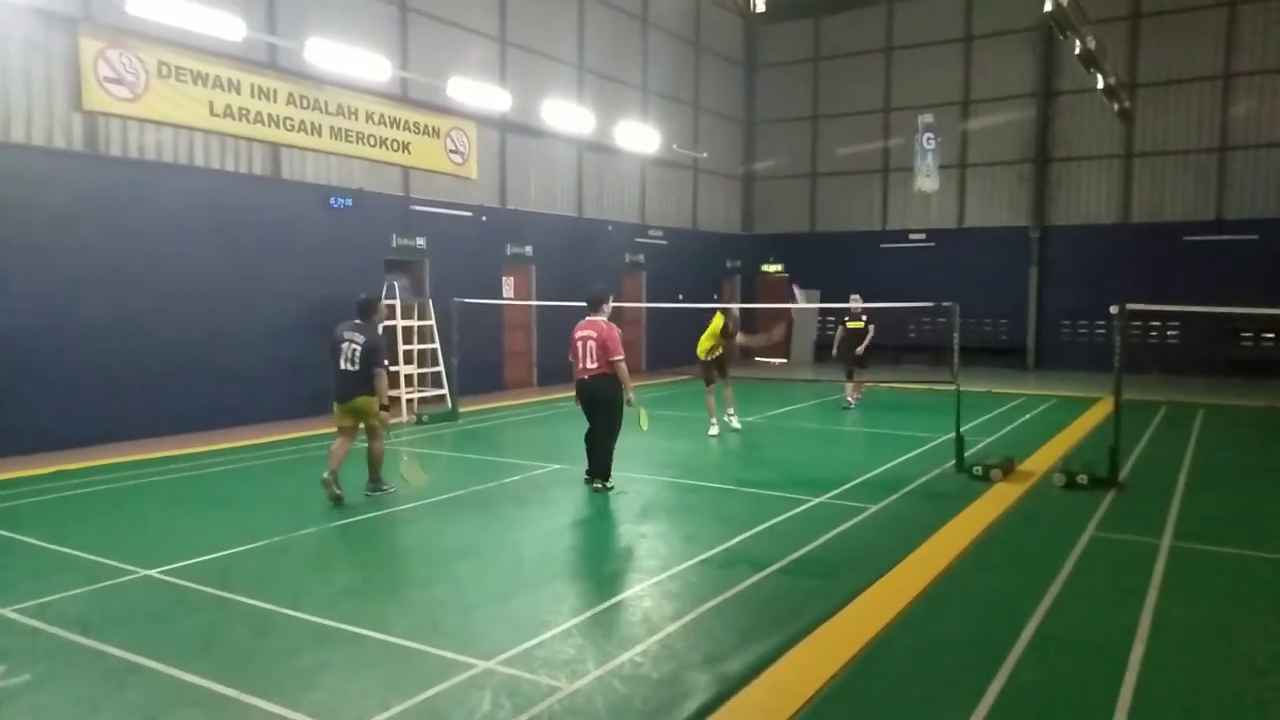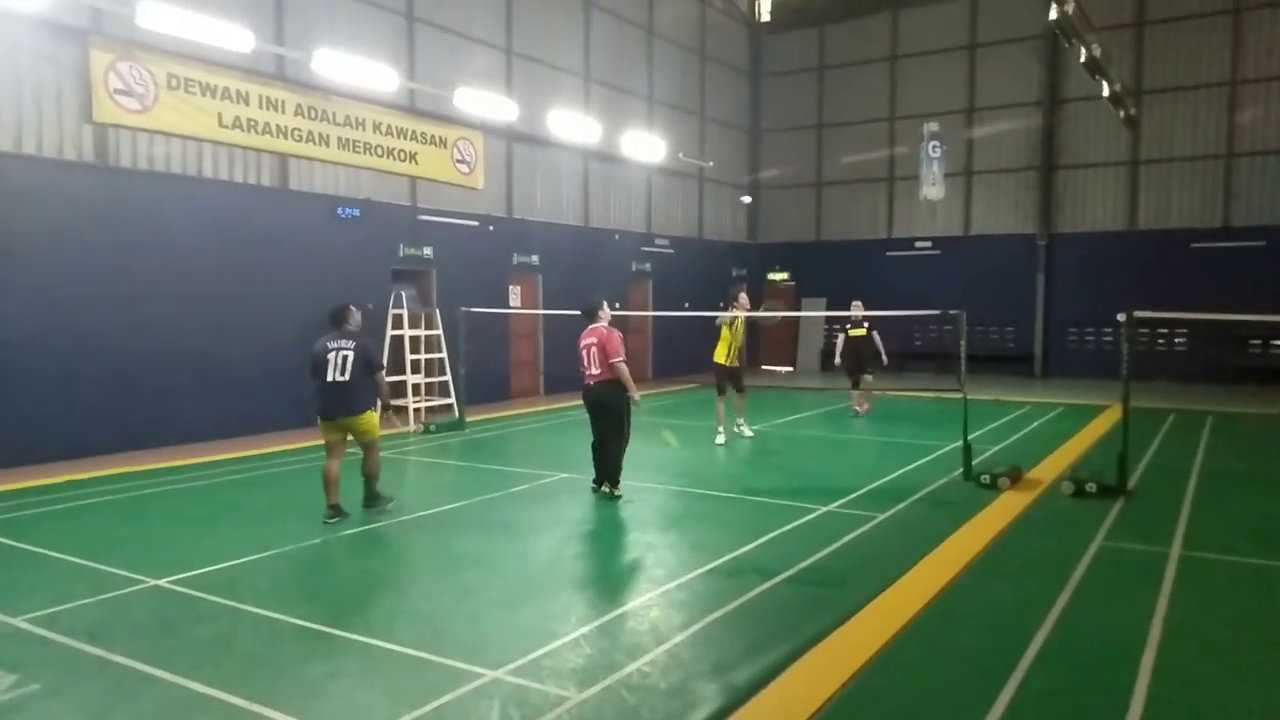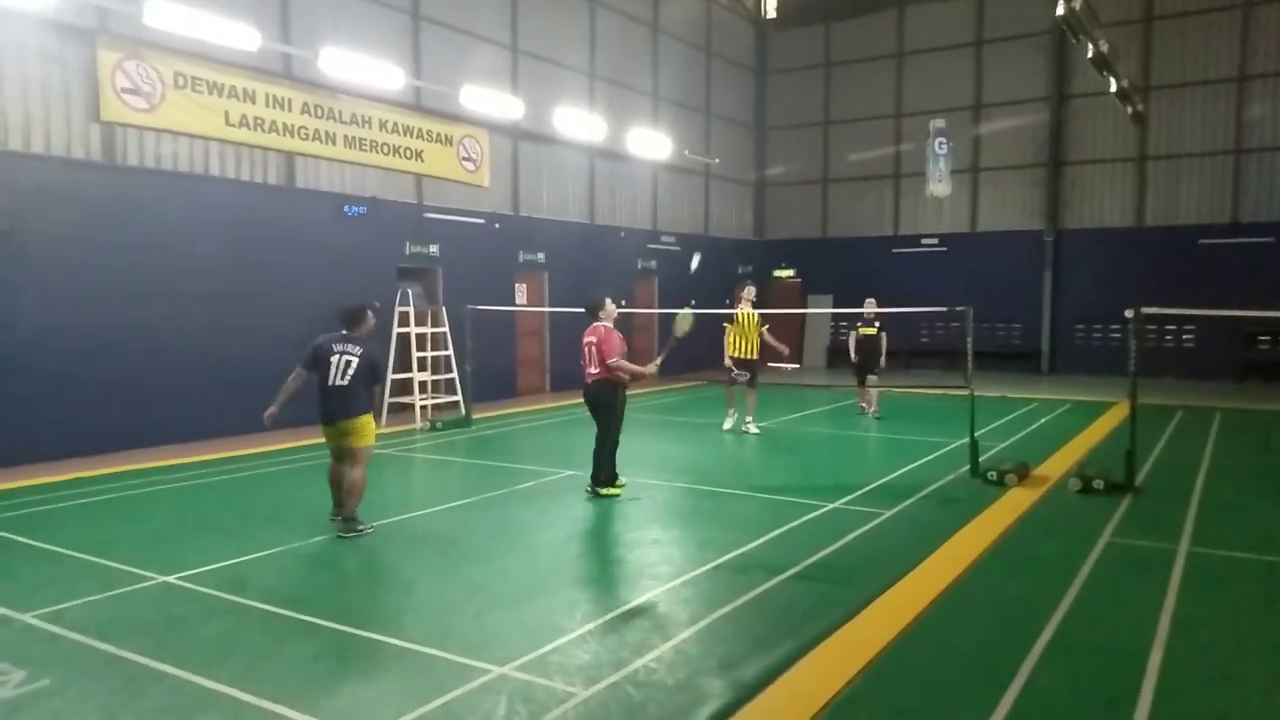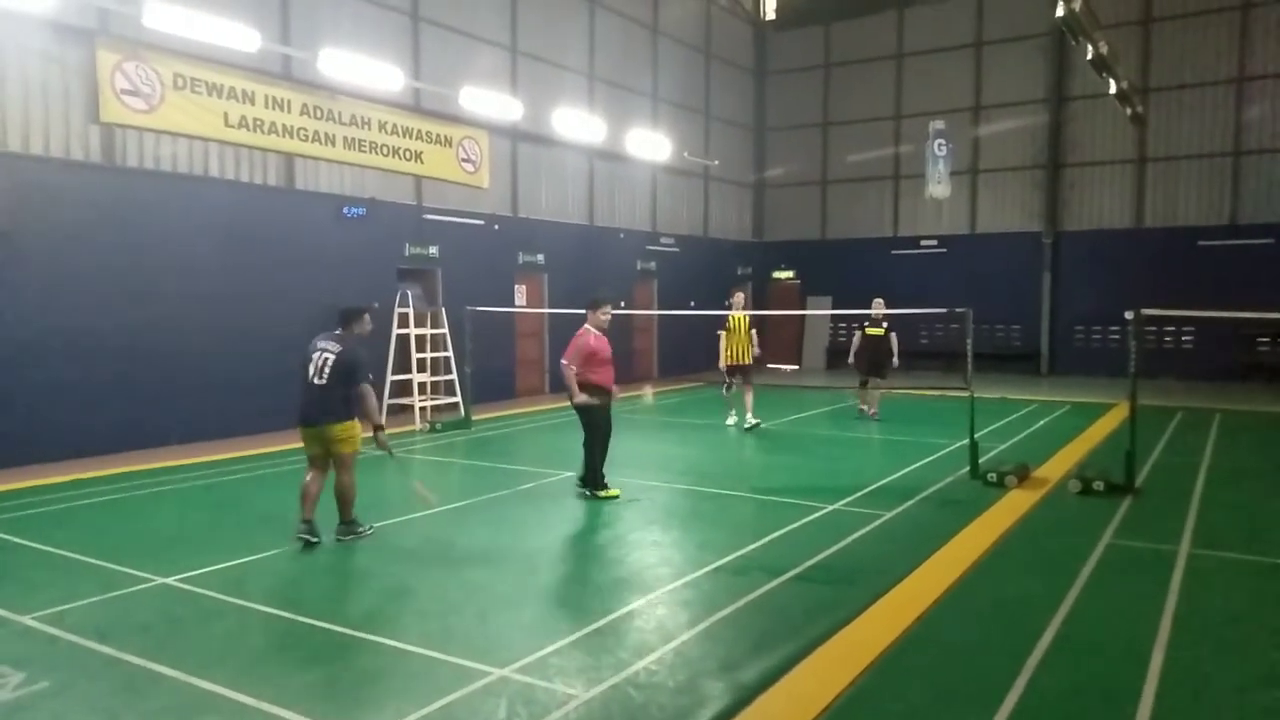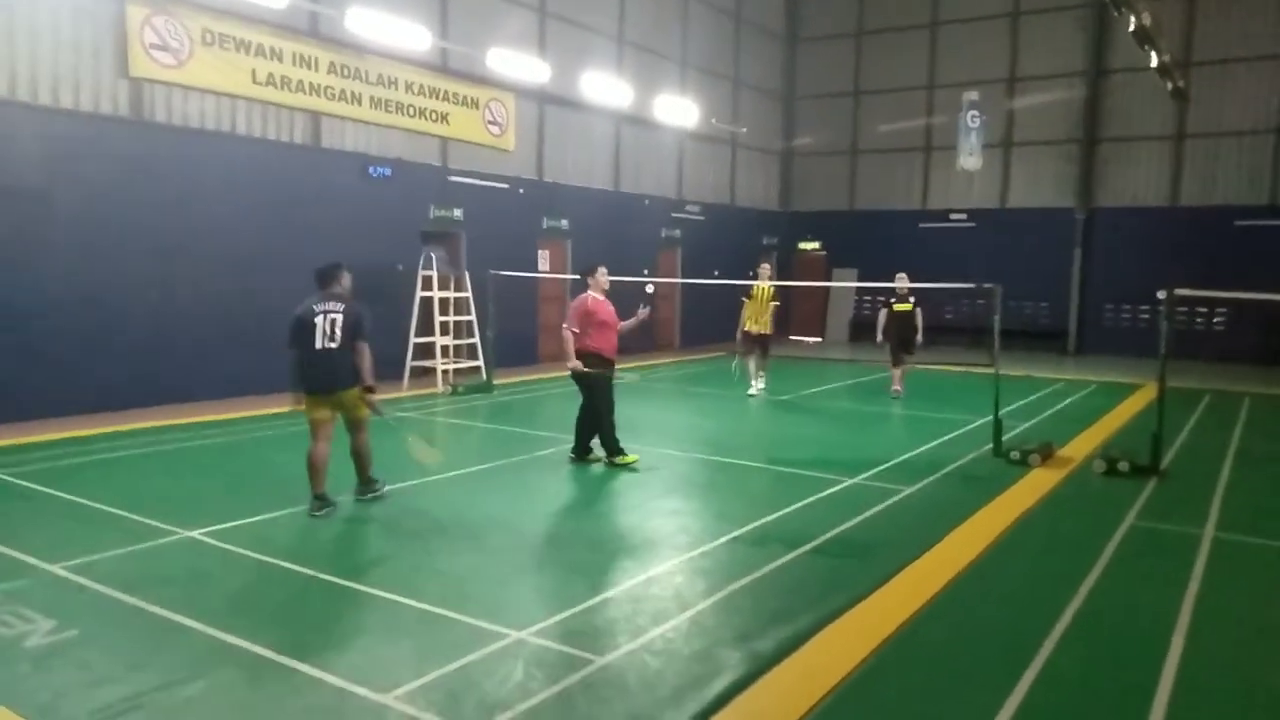
dt=0.4s
person 1, frame 1
left shoulder: (340, 331)
right shoulder: (374, 339)
right elbow: (379, 374)
right wrist: (384, 406)
left hip: (342, 395)
right hip: (367, 396)
left knee: (344, 437)
right knee: (375, 438)
left ankle: (330, 474)
right ankle: (374, 482)
person 1, frame 2
left shoulder: (319, 346)
right shoulder: (363, 345)
left elbow: (317, 381)
right elbow: (379, 379)
left wrist: (324, 408)
right wrist: (386, 404)
left hip: (329, 412)
right hip: (360, 410)
left knee: (333, 457)
right knee: (371, 451)
left ankle: (332, 508)
right ankle: (371, 496)
person 1, frame 3
left shoulder: (322, 344)
right shoulder: (370, 352)
left elbow: (298, 376)
right elbow: (375, 389)
left wrist: (277, 406)
right wrist: (368, 412)
left hip: (328, 416)
right hip: (356, 417)
left knee: (338, 460)
right knee: (358, 465)
left ankle: (338, 508)
right ankle: (348, 520)
person 1, frame 4
left shoulder: (317, 342)
right shoulder: (353, 352)
right elbow: (365, 392)
right wrist: (378, 428)
left hip: (309, 418)
right hip: (338, 421)
left knee: (315, 471)
right knee: (344, 471)
left ankle: (306, 524)
right ankle: (347, 524)
person 1, frame 5
left shoulder: (303, 311)
right shoulder: (353, 308)
left elbow: (296, 353)
right elbow: (362, 350)
left wrist: (300, 387)
right wrist: (368, 387)
left hip: (316, 387)
right hip: (349, 384)
left knee: (319, 440)
right knee: (358, 433)
left ankle: (319, 498)
right ankle: (365, 484)
person 2, frame 1
left shoulder: (578, 328)
right shoulder: (608, 329)
left elbow: (573, 361)
right elbow: (618, 362)
left wrist: (578, 385)
right wrist: (628, 389)
left hip: (584, 384)
right hip: (605, 385)
left knee: (594, 429)
right knee: (607, 433)
left ankle: (592, 472)
right ankle: (601, 478)
person 2, frame 2
left shoulder: (584, 337)
right shoulder: (609, 333)
right elbow: (617, 364)
right wrist: (632, 390)
left hip: (590, 390)
right hip: (610, 389)
left knee: (600, 438)
right knee: (619, 437)
left ankle: (601, 480)
right ankle: (611, 483)
person 2, frame 3
left shoulder: (591, 333)
right shoulder: (609, 333)
right elbow: (615, 362)
right wrist: (643, 370)
left hip: (595, 388)
right hip: (608, 389)
left knee: (608, 435)
right knee: (607, 437)
left ankle: (610, 477)
right ankle: (598, 484)
person 2, frame 4
left shoulder: (600, 337)
right shoulder: (585, 337)
right elbow: (567, 365)
left wrist: (610, 386)
right wrist: (578, 394)
left hip: (600, 395)
right hip: (589, 397)
left knee: (602, 437)
right knee: (596, 440)
left ankle: (589, 478)
right ankle: (595, 487)
person 2, frame 5
left shoulder: (606, 304)
right shoulder: (583, 302)
left elbow: (617, 328)
right elbow: (568, 331)
left wrist: (637, 319)
right wrist: (572, 359)
left hip: (603, 363)
right hip: (589, 363)
left knee: (591, 407)
right knee: (604, 407)
left ankle: (581, 450)
right ankle: (614, 453)
